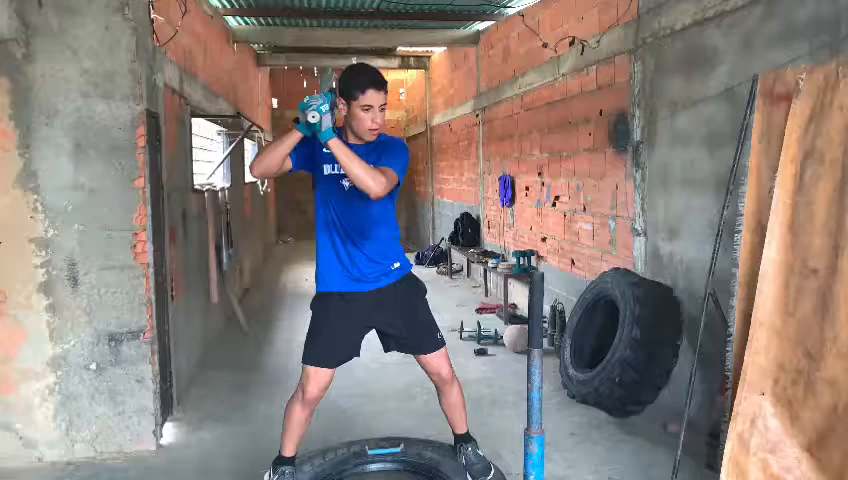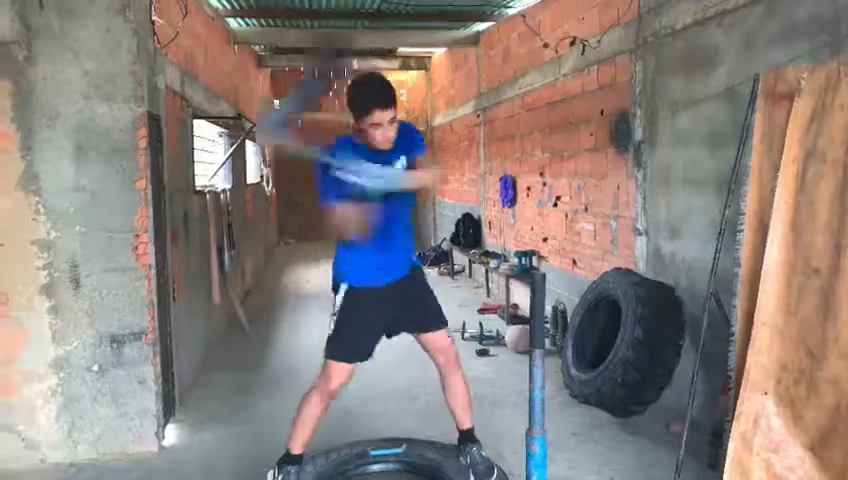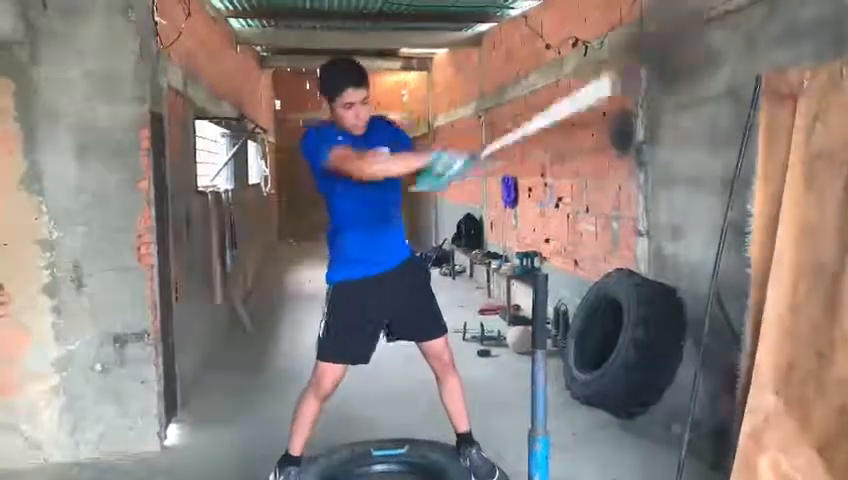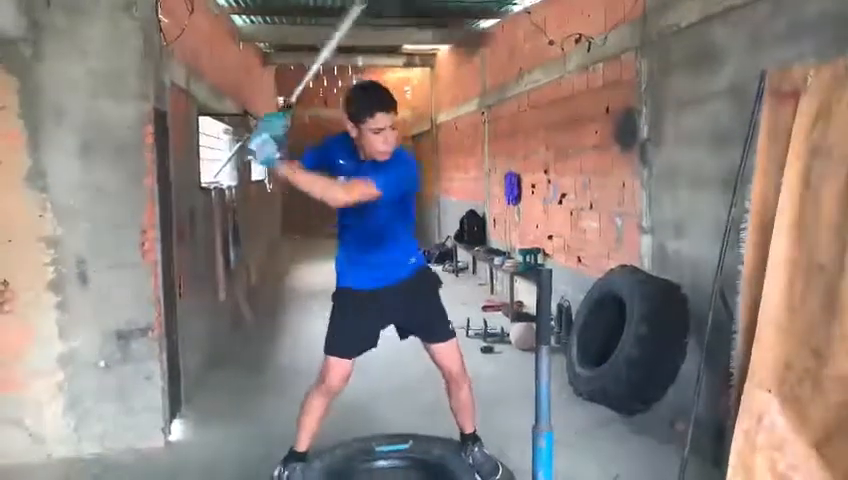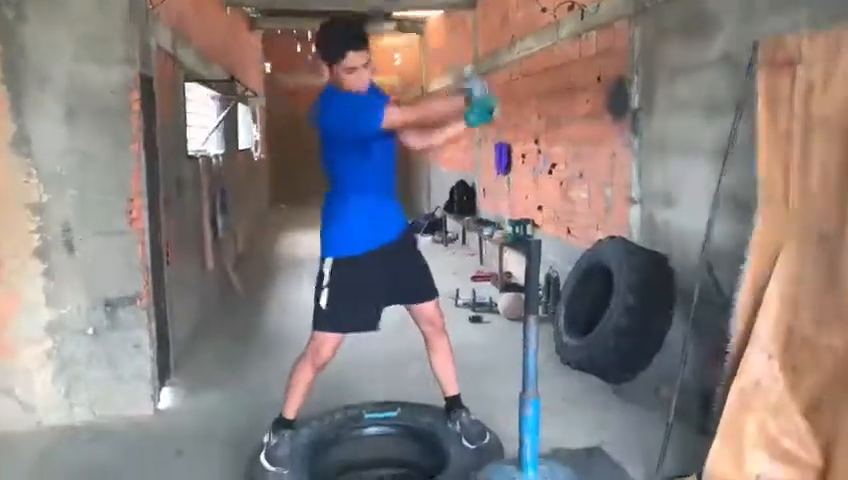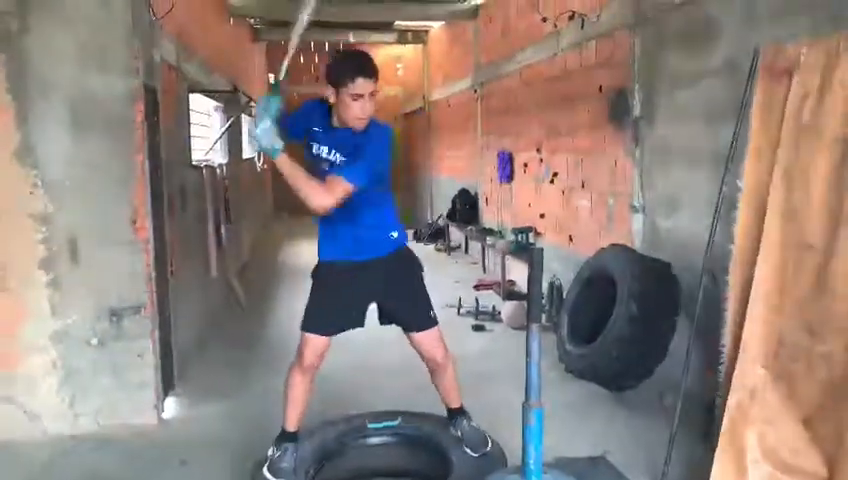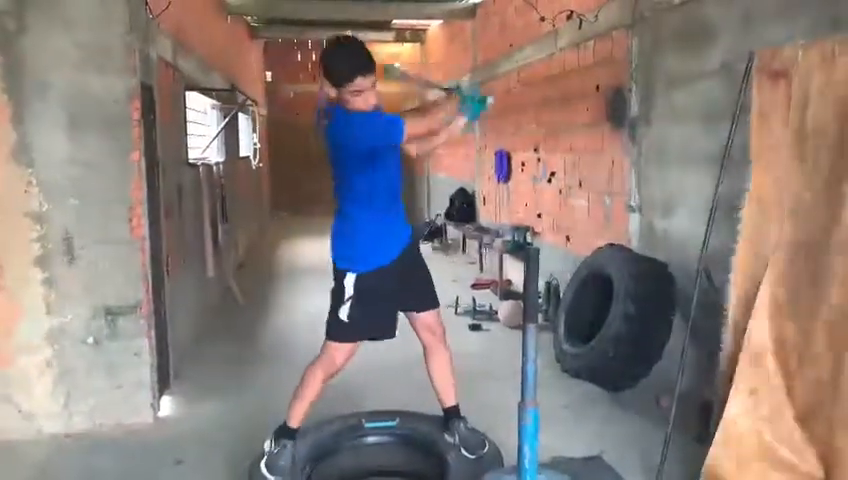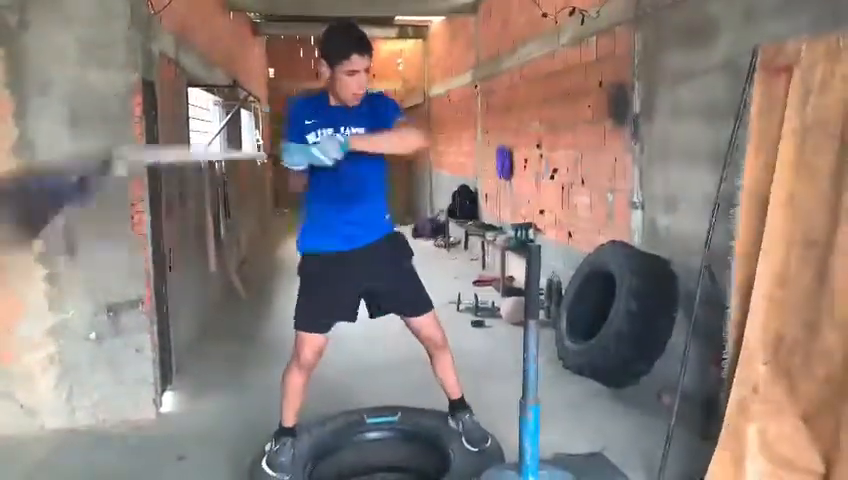
dt=0.5s
person 1, frame 1
left shoulder: (394, 149)
right shoulder: (317, 146)
left elbow: (378, 187)
right elbow: (259, 170)
left wrist: (330, 139)
right wrist: (303, 128)
left hip: (394, 283)
right hip: (338, 292)
left knee: (443, 372)
right knee: (310, 390)
left ankle: (464, 444)
person 1, frame 2
left shoulder: (406, 136)
right shoulder: (340, 159)
left elbow: (432, 174)
right elbow: (351, 232)
right wrist: (364, 207)
left hip: (403, 273)
right hip: (360, 284)
left knee: (447, 356)
right knee: (331, 382)
left ankle: (469, 445)
person 1, frame 3
left shoulder: (385, 130)
right shoulder: (318, 138)
left elbow: (418, 178)
right elbow: (359, 167)
left wrist: (433, 168)
right wrist: (431, 158)
left hip: (402, 266)
right hip: (352, 278)
left knee: (443, 360)
right knee: (323, 382)
left ankle: (467, 445)
person 1, frame 4
left shoulder: (402, 166)
right shoulder: (336, 147)
left elbow: (342, 194)
right elbow: (300, 171)
left wrist: (279, 165)
right wrist: (280, 155)
left hip: (409, 279)
right hip: (357, 286)
left knee: (454, 369)
right knee: (330, 381)
left ankle: (471, 443)
person 1, frame 5
left shoulder: (371, 97)
right shoulder: (332, 104)
left elbow: (418, 141)
right elbow: (412, 114)
left wrist: (467, 117)
right wrist: (464, 101)
left hip: (394, 235)
right hip: (348, 247)
left knee: (433, 323)
right knee: (321, 350)
left ankle: (456, 409)
right ankle: (283, 429)
person 1, frame 6
left shoulder: (376, 140)
right shoulder: (313, 114)
left elbow: (321, 200)
right elbow: (281, 131)
left wrist: (276, 151)
right wrist: (270, 121)
left hip: (390, 257)
right hip: (337, 261)
left knee: (436, 353)
right knee: (307, 357)
left ankle: (458, 418)
right ankle: (286, 441)
person 1, frame 7
left shoulder: (364, 113)
right shoulder: (350, 125)
left elbow: (416, 148)
right elbow: (426, 122)
left wrist: (465, 113)
right wrist: (453, 98)
left hip: (399, 245)
right hip: (362, 260)
left knee: (434, 331)
right knee: (334, 359)
left ankle: (453, 420)
right ankle: (285, 436)
person 1, frame 8
left shoulder: (378, 106)
right shoulder: (302, 112)
left elbow: (416, 140)
right elbow: (296, 181)
left wrist: (350, 142)
right wrist: (298, 160)
left hip: (379, 244)
right hip: (325, 253)
left knee: (433, 336)
right knee: (306, 354)
left ankle: (459, 411)
right ankle: (285, 436)
